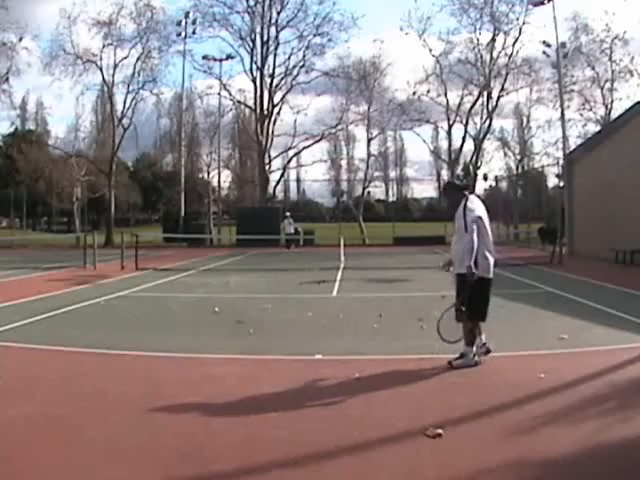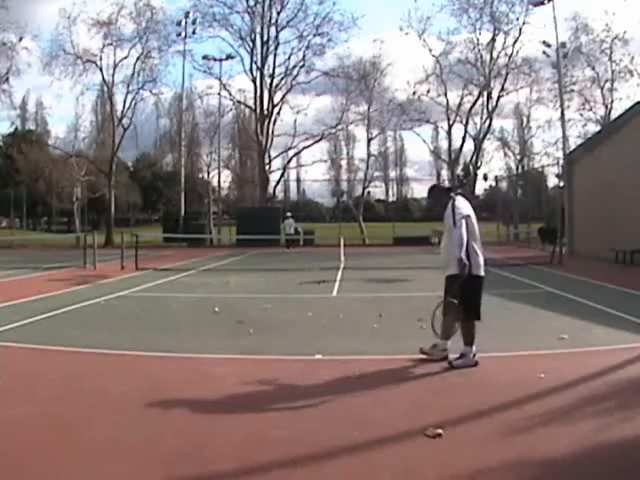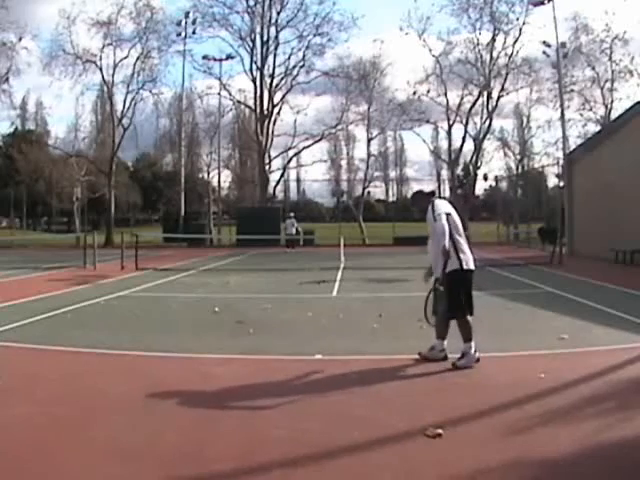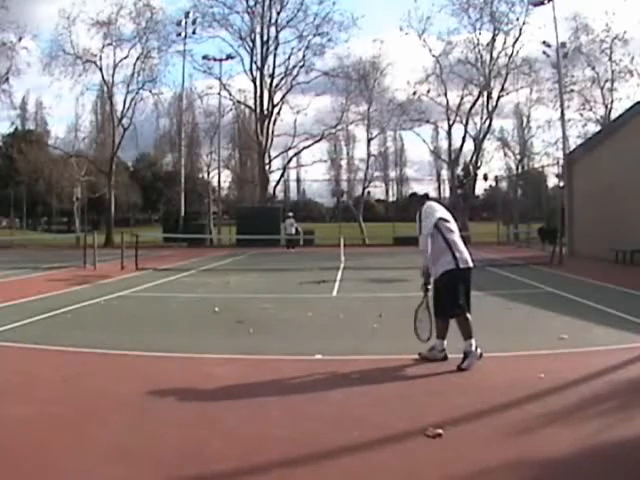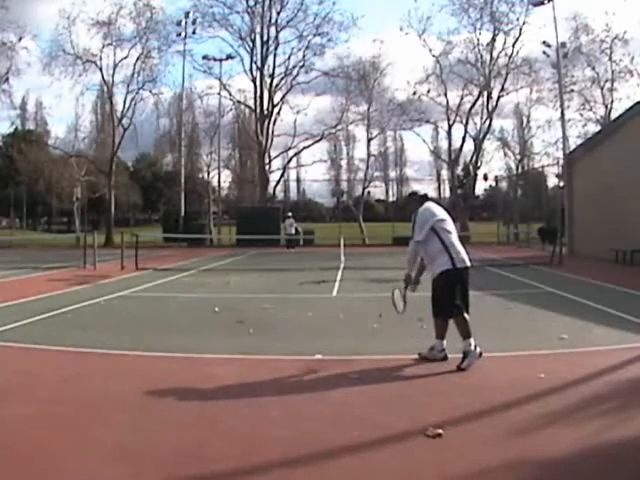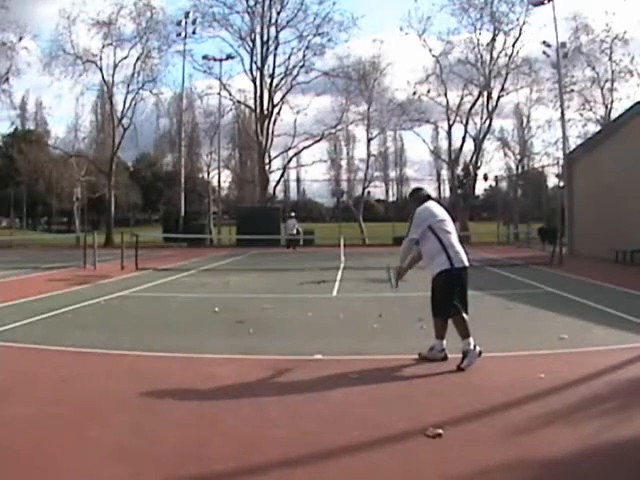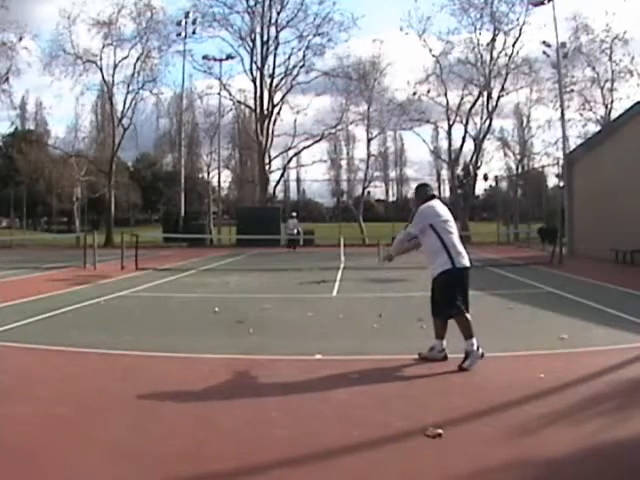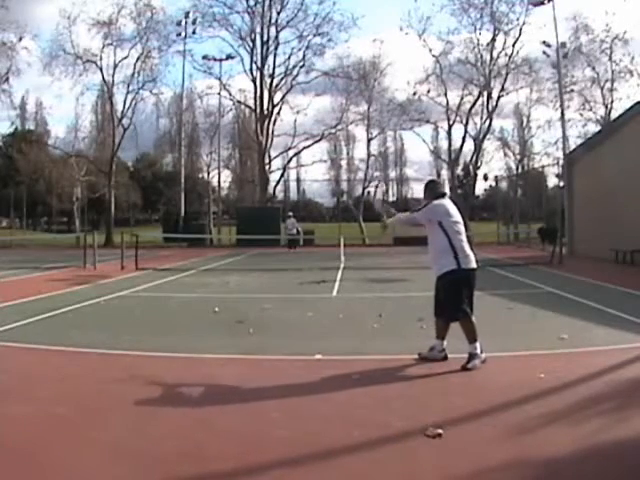
dt=0.4s
person 1, frame 1
left shoulder: (466, 207)
right shoulder: (471, 204)
left elbow: (470, 238)
left wrist: (469, 265)
right wrist: (453, 259)
left hip: (472, 270)
right hip: (476, 268)
left knee: (468, 313)
right knee: (472, 312)
left ankle: (469, 354)
right ankle: (480, 344)
person 1, frame 2
left shoulder: (455, 206)
right shoulder: (456, 205)
left elbow: (459, 232)
left wrist: (460, 257)
right wrist: (442, 236)
left hip: (465, 269)
right hip: (458, 269)
left knee: (465, 313)
left ankle: (469, 355)
right ankle: (441, 348)
person 1, frame 3
left shoulder: (436, 206)
right shoulder: (437, 208)
left elbow: (441, 224)
left wrist: (445, 245)
right wrist: (433, 267)
left hip: (456, 267)
right hip: (447, 268)
left knee: (459, 310)
right knee: (441, 310)
left ankle: (470, 352)
right ankle: (439, 349)
person 1, frame 4
left shoulder: (426, 209)
right shoulder: (432, 211)
left elbow: (424, 237)
left wrist: (425, 265)
right wrist: (429, 274)
left hip: (454, 267)
right hip: (445, 268)
left knee: (458, 308)
right knee: (440, 309)
left ankle: (472, 348)
right ankle: (439, 348)
person 1, frame 5
left shoulder: (424, 211)
right shoulder: (430, 212)
left elbow: (415, 243)
right elbow: (425, 250)
left wrist: (409, 272)
right wrist: (417, 275)
left hip: (451, 267)
right hip: (443, 268)
left knee: (455, 308)
right knee: (439, 309)
left ankle: (471, 347)
right ankle: (439, 348)
person 1, frame 6
left shoulder: (423, 211)
right shoulder: (430, 212)
left elbow: (409, 242)
right elbow: (421, 248)
left wrist: (400, 265)
right wrist: (406, 268)
left hip: (450, 267)
right hip: (444, 268)
left knee: (454, 308)
right knee: (439, 309)
left ankle: (470, 347)
right ankle: (439, 348)
person 1, frame 7
left shoulder: (427, 209)
right shoulder: (434, 209)
left elbow: (407, 235)
right elbow: (418, 240)
left wrist: (392, 252)
right wrist: (398, 252)
left hip: (452, 267)
right hip: (444, 268)
left knee: (456, 308)
right knee: (439, 310)
left ankle: (473, 348)
right ankle: (439, 348)
person 1, frame 8
left shoulder: (437, 206)
right shoulder: (441, 208)
left elbow: (410, 218)
right elbow: (416, 219)
left wrist: (389, 221)
right wrist: (395, 217)
left hip: (458, 268)
right hip: (449, 269)
left knee: (461, 311)
right knee: (442, 311)
left ankle: (476, 351)
right ankle: (439, 349)
